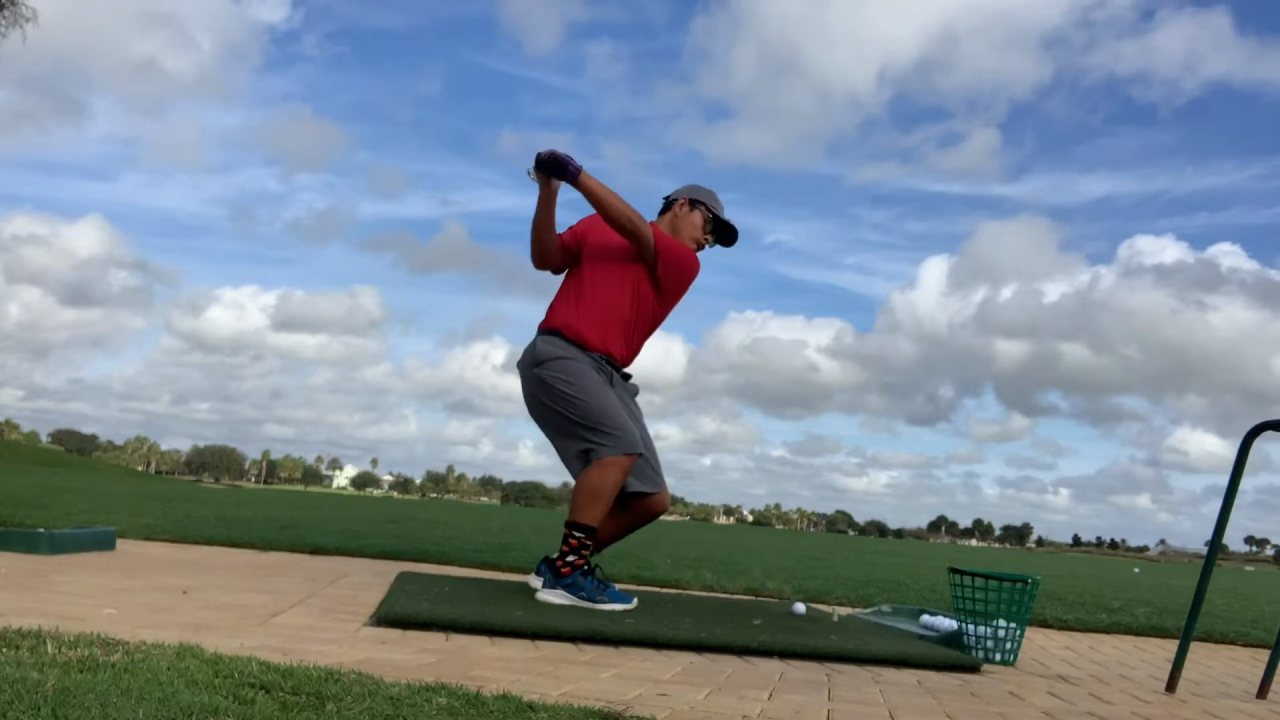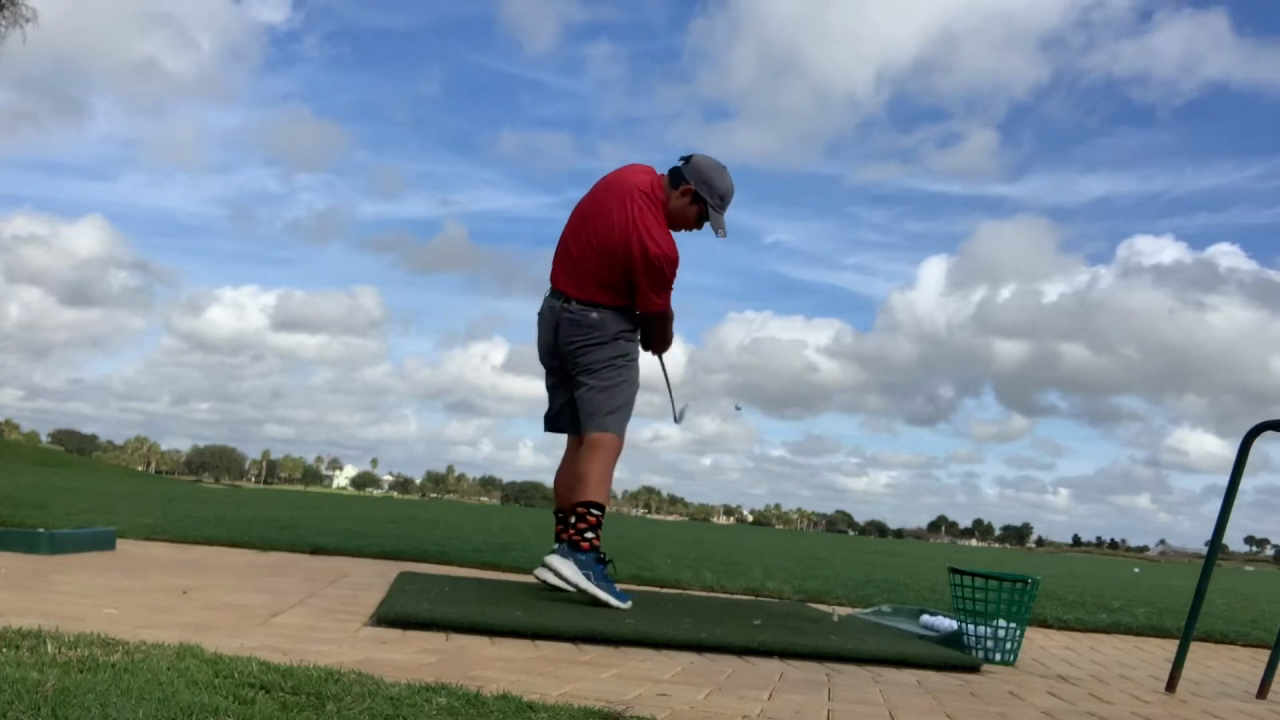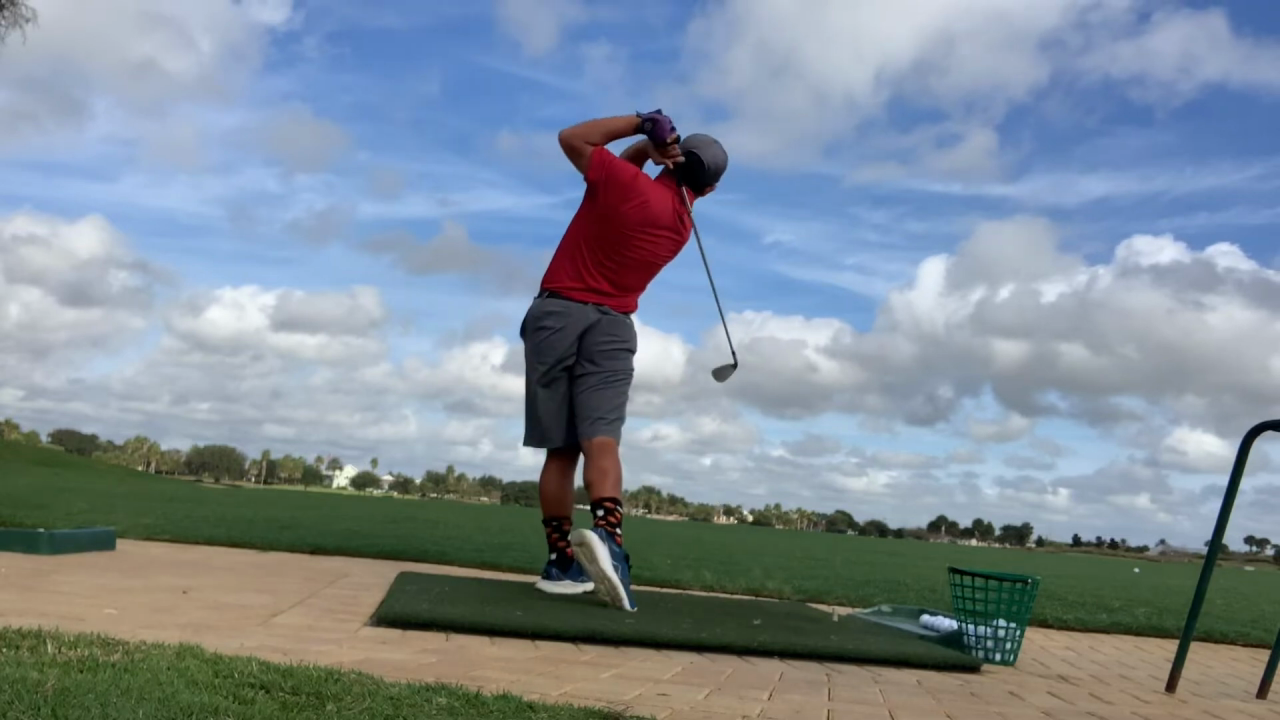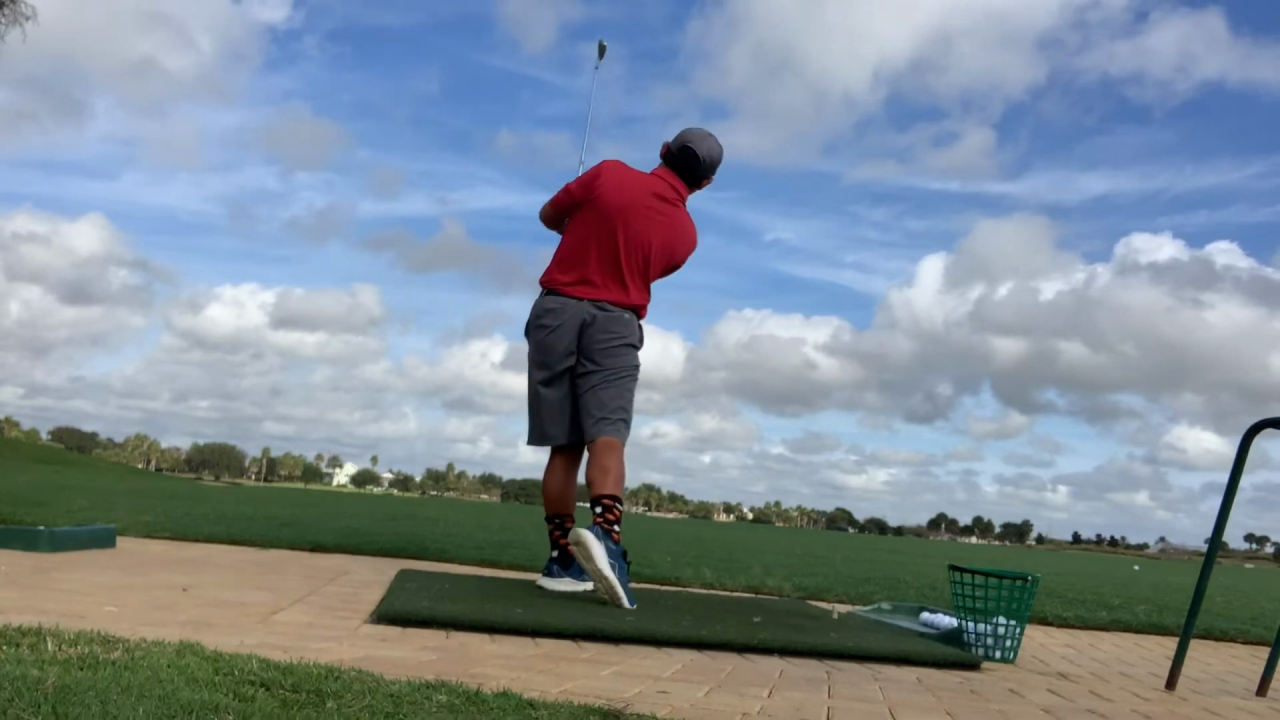
dt=0.5s
person 1, frame 1
left shoulder: (683, 263)
right shoulder: (599, 227)
left elbow: (633, 227)
right elbow: (545, 260)
left wrist: (575, 174)
right wrist: (547, 190)
left hip: (607, 375)
right hip: (557, 357)
left knee: (653, 498)
right knee: (618, 449)
left ankle: (563, 565)
right ankle: (567, 572)
person 1, frame 2
left shoulder: (634, 175)
right shoulder: (659, 246)
right elbow: (657, 323)
right wrist: (660, 344)
left hip: (557, 315)
right hip: (604, 327)
left knee: (579, 438)
right knee: (603, 436)
left ankle: (562, 551)
right ankle: (580, 549)
person 1, frame 3
left shoulder: (628, 188)
right shoulder: (683, 225)
left elbow: (571, 139)
left wrist: (644, 127)
right wrist: (650, 142)
left hip: (554, 316)
right hip: (609, 329)
left knee: (560, 448)
right knee: (601, 440)
left ankle: (560, 562)
right ankle: (606, 535)
person 1, frame 4
left shoulder: (609, 175)
right shoulder: (684, 234)
left elbow: (548, 215)
left hip: (556, 311)
right hip: (614, 324)
left knee: (564, 445)
right knee: (607, 435)
left ankle: (561, 559)
right ankle: (604, 531)
